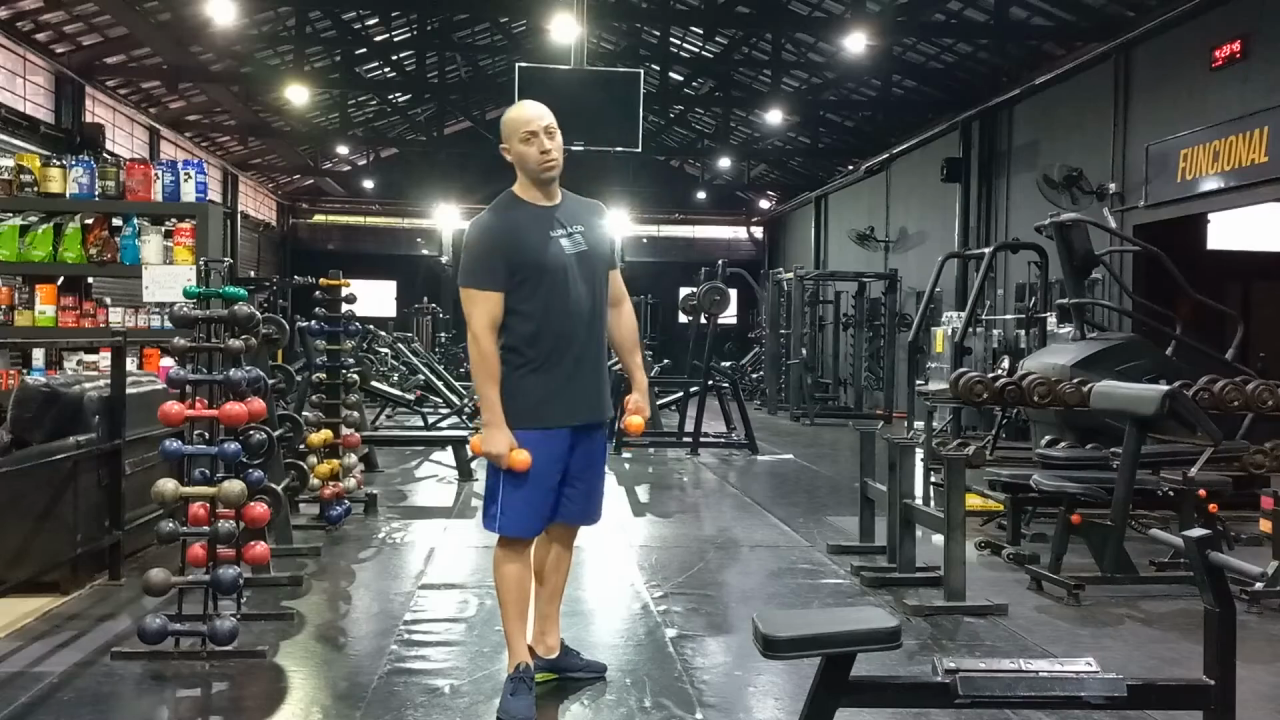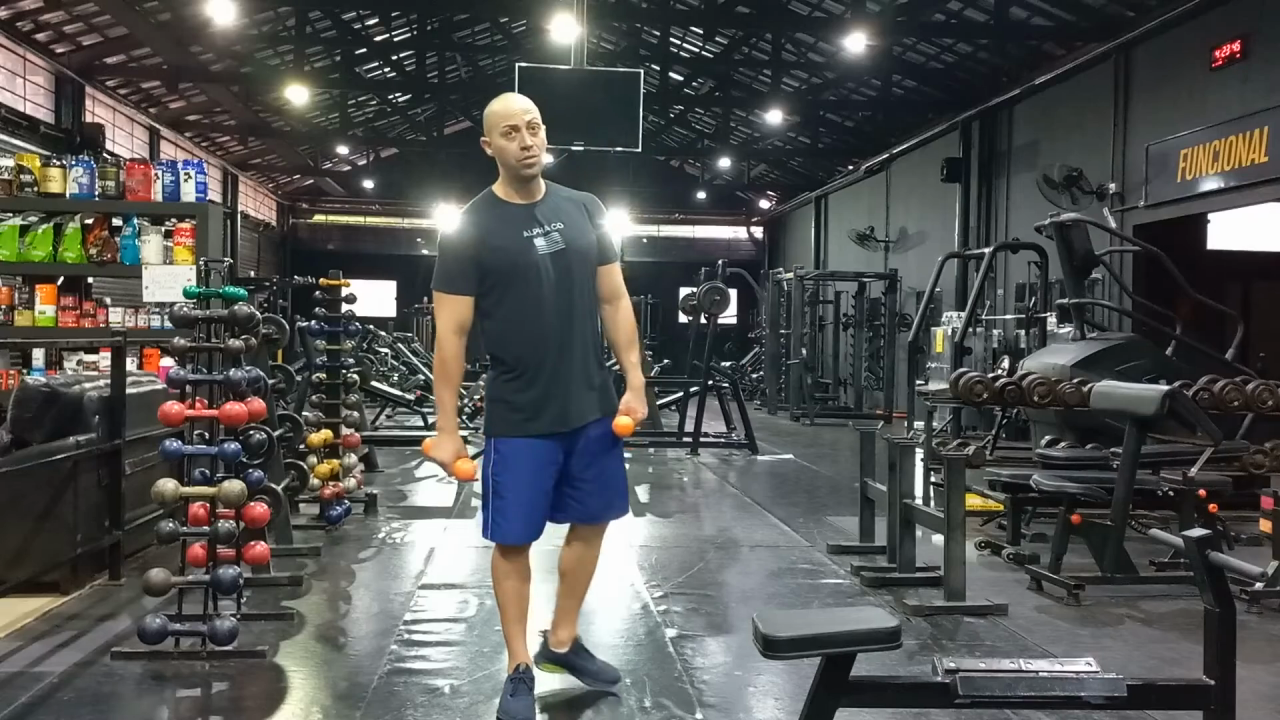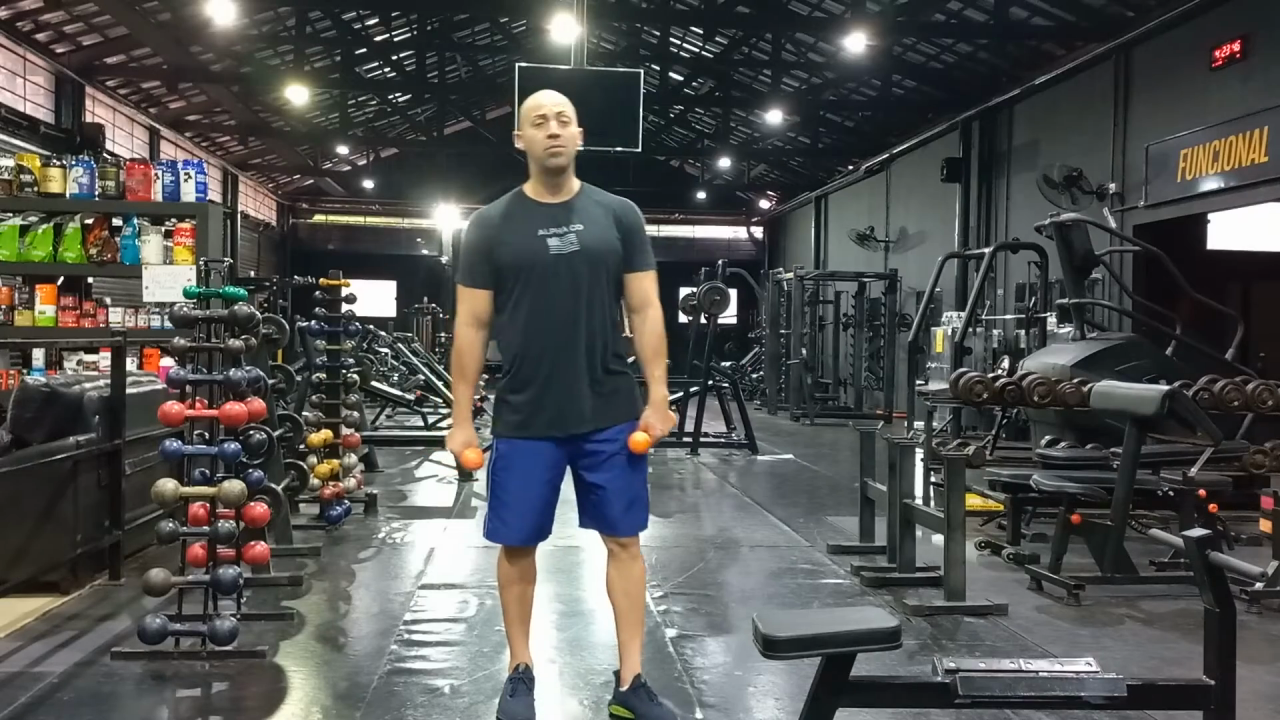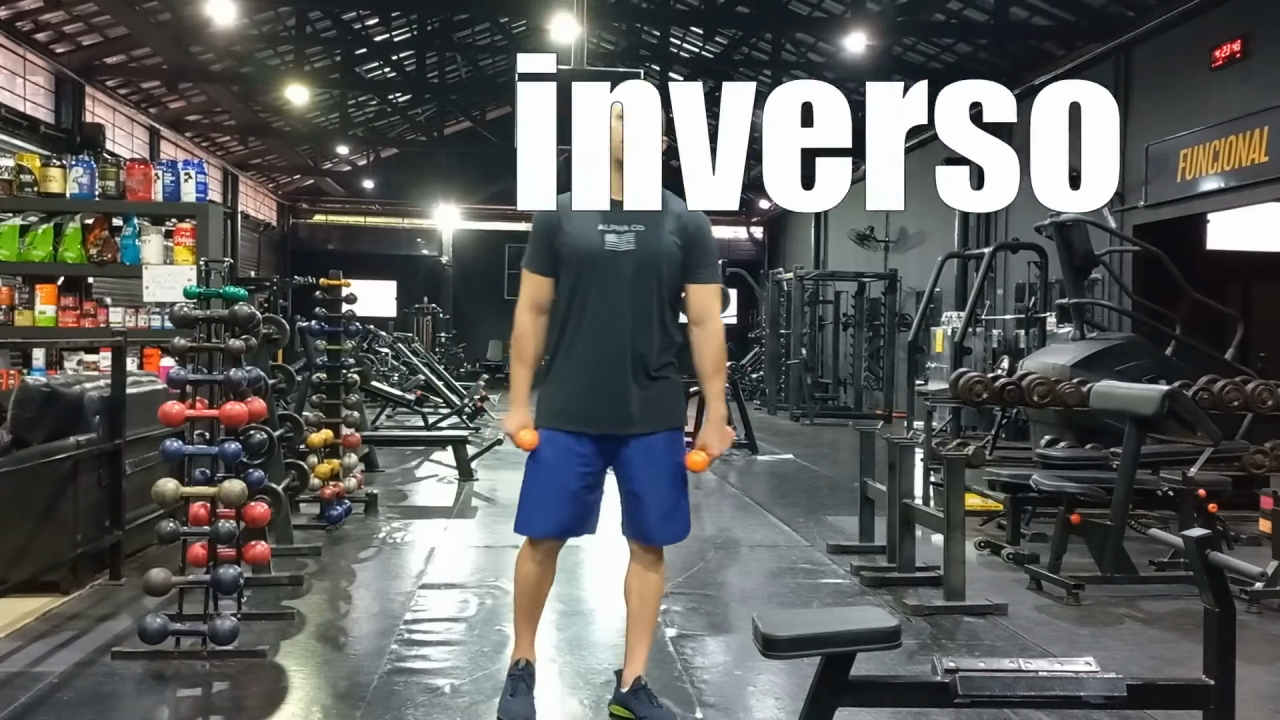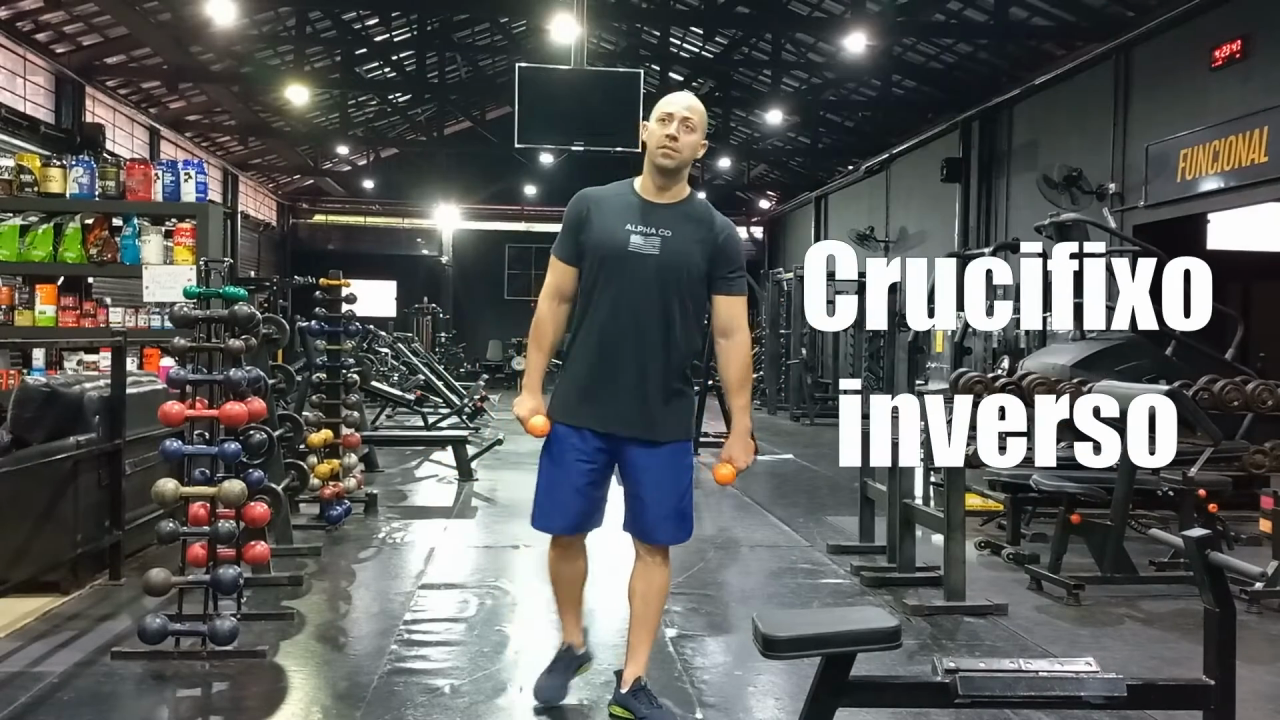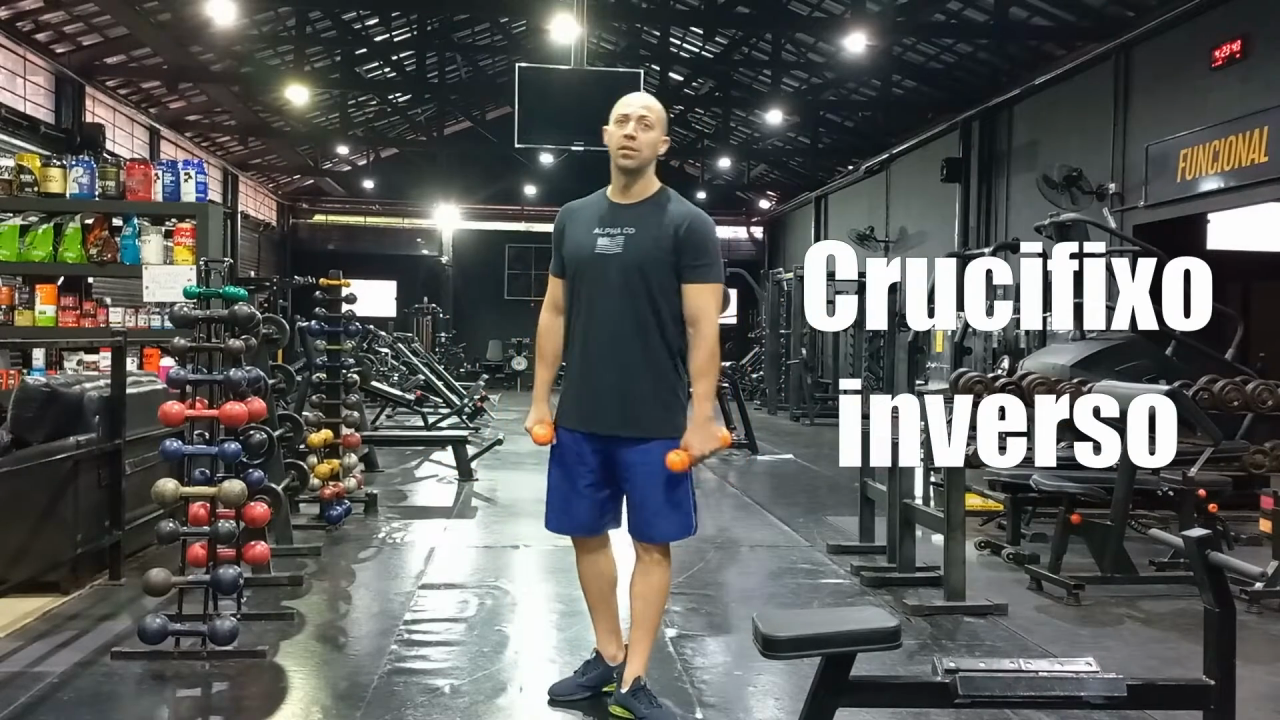
dt=0.5s
person 1, frame 1
left shoulder: (592, 215)
right shoulder: (493, 228)
left elbow: (617, 305)
right elbow: (482, 330)
left wrist: (638, 381)
right wrist: (493, 422)
left hip: (590, 408)
right hip: (529, 414)
left knee: (564, 528)
right knee: (518, 535)
left ankle: (549, 646)
right ankle: (520, 669)
person 1, frame 2
left shoulder: (584, 209)
right shoulder: (470, 231)
left elbow: (614, 299)
right elbow: (451, 333)
left wrist: (634, 382)
right wrist: (447, 427)
left hip: (591, 407)
right hip: (520, 417)
left knee: (591, 522)
right knee: (513, 540)
left ankle: (563, 639)
person 1, frame 3
left shoulder: (619, 215)
right shoulder: (491, 226)
left elbow: (645, 311)
right elbow: (471, 325)
left wrist: (658, 398)
right wrist: (462, 417)
left hip: (610, 412)
right hip: (525, 418)
left knee: (624, 538)
right knee: (517, 544)
person 1, frame 4
left shoulder: (687, 225)
right shoulder: (559, 217)
left elbow: (706, 323)
right elbow: (532, 312)
left wrist: (715, 414)
right wrist: (519, 401)
left hip: (652, 416)
right hip: (567, 413)
left knee: (649, 544)
right knee: (542, 538)
right ankle: (522, 665)
person 1, frame 5
left shoulder: (717, 234)
right shoulder: (590, 207)
left elbow: (731, 334)
right elbow: (555, 299)
left wrist: (740, 428)
right wrist: (531, 385)
left hip: (661, 420)
right hip: (580, 409)
left knee: (653, 545)
right knee: (565, 530)
right ankle: (572, 644)
person 1, frame 6
left shoulder: (687, 224)
right shoulder: (573, 218)
left elbow: (703, 326)
right elbow: (555, 314)
left wrist: (703, 416)
right wrist: (540, 399)
left hip: (653, 421)
right hip: (581, 416)
left knee: (652, 543)
right knee: (586, 534)
right ankle: (608, 655)
